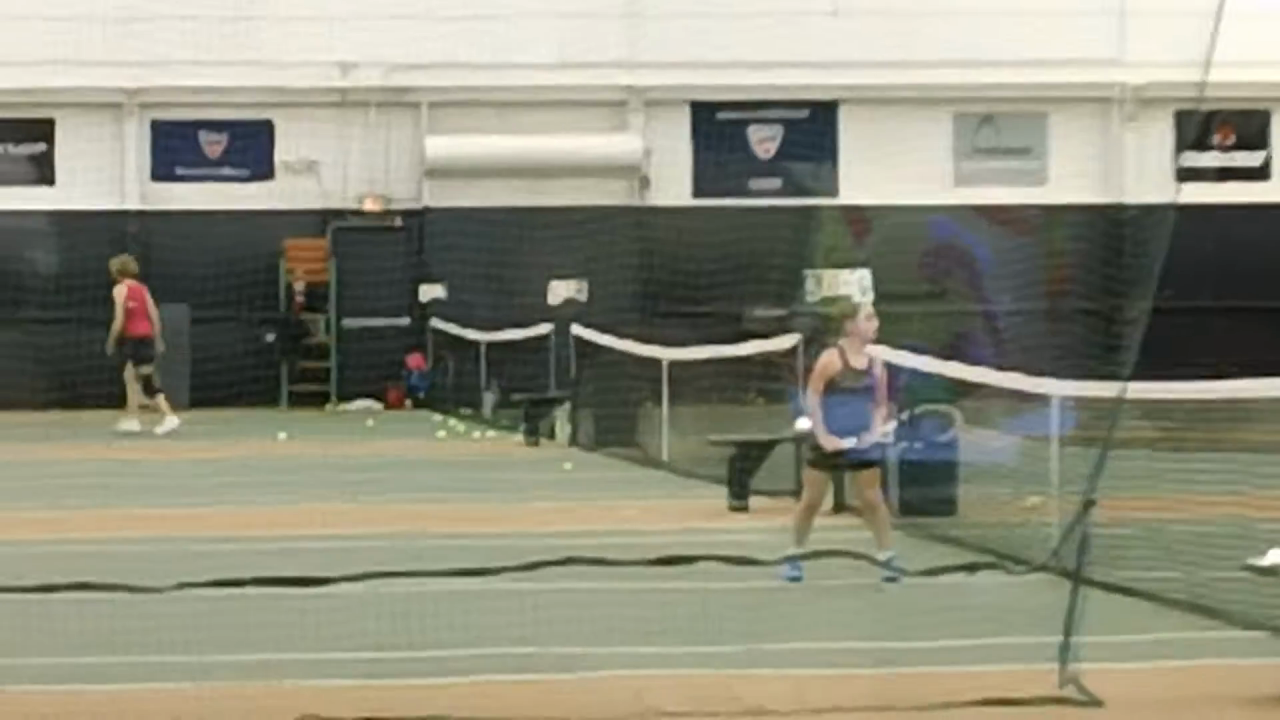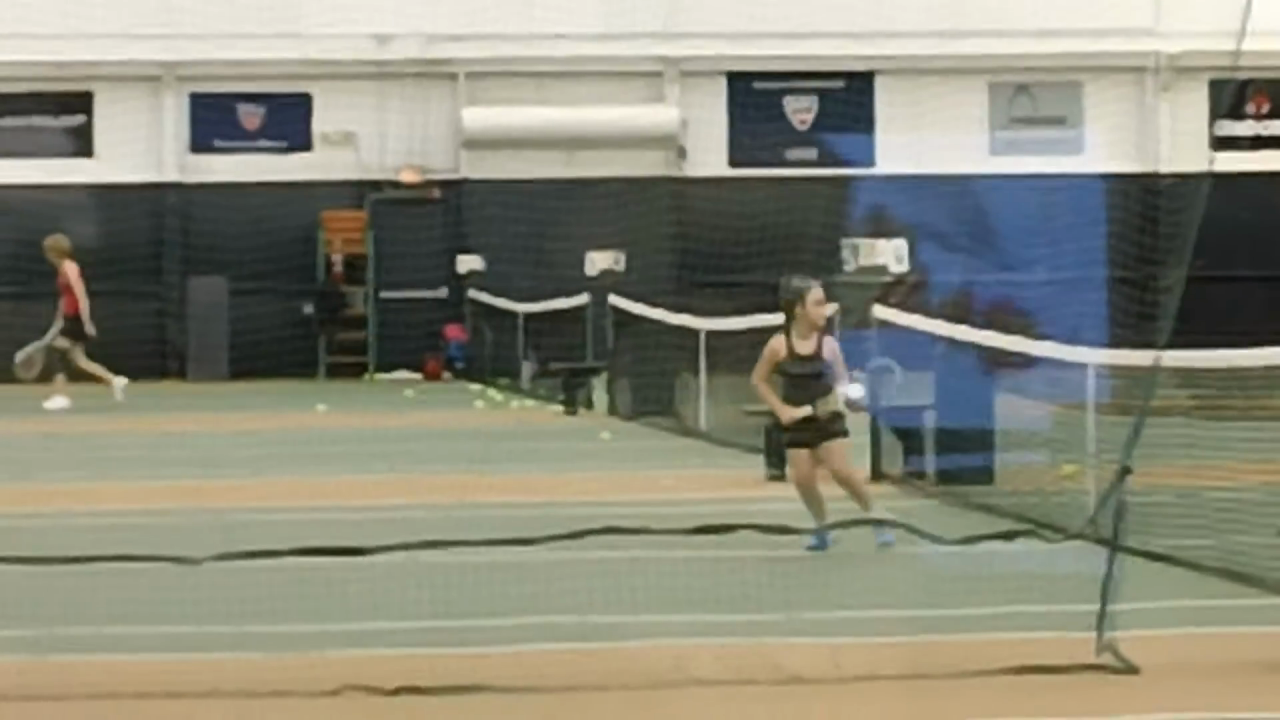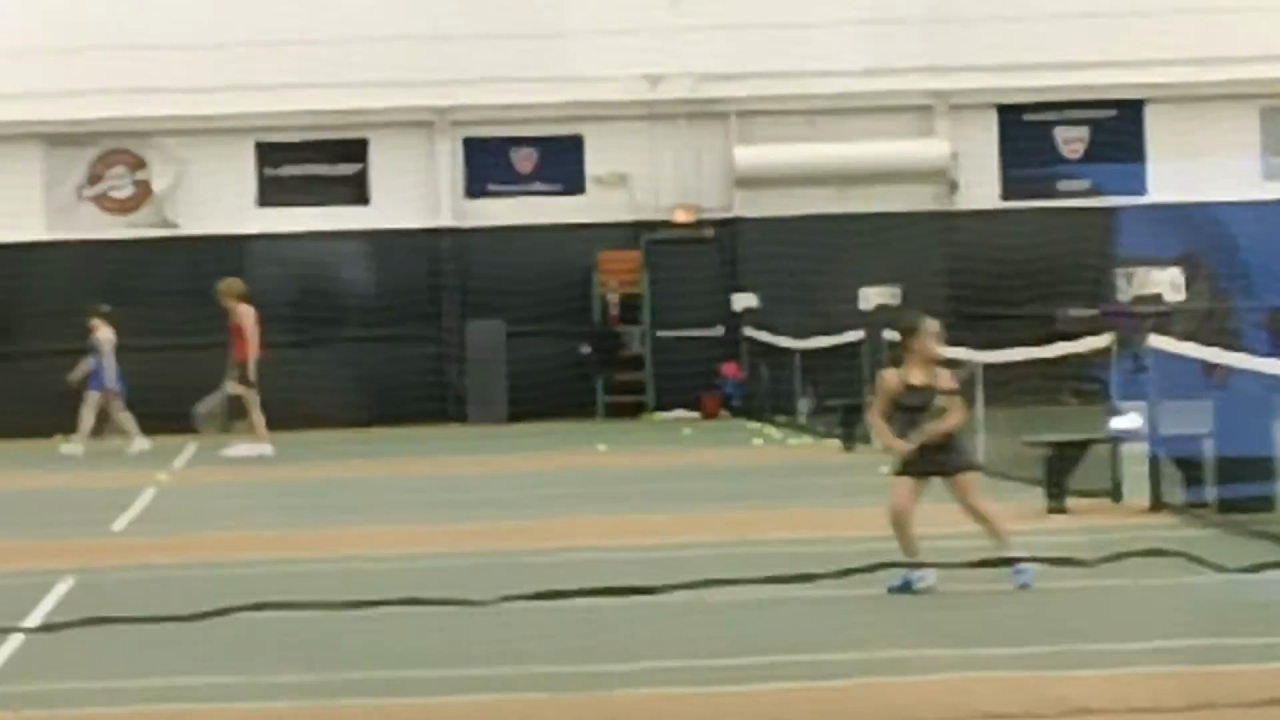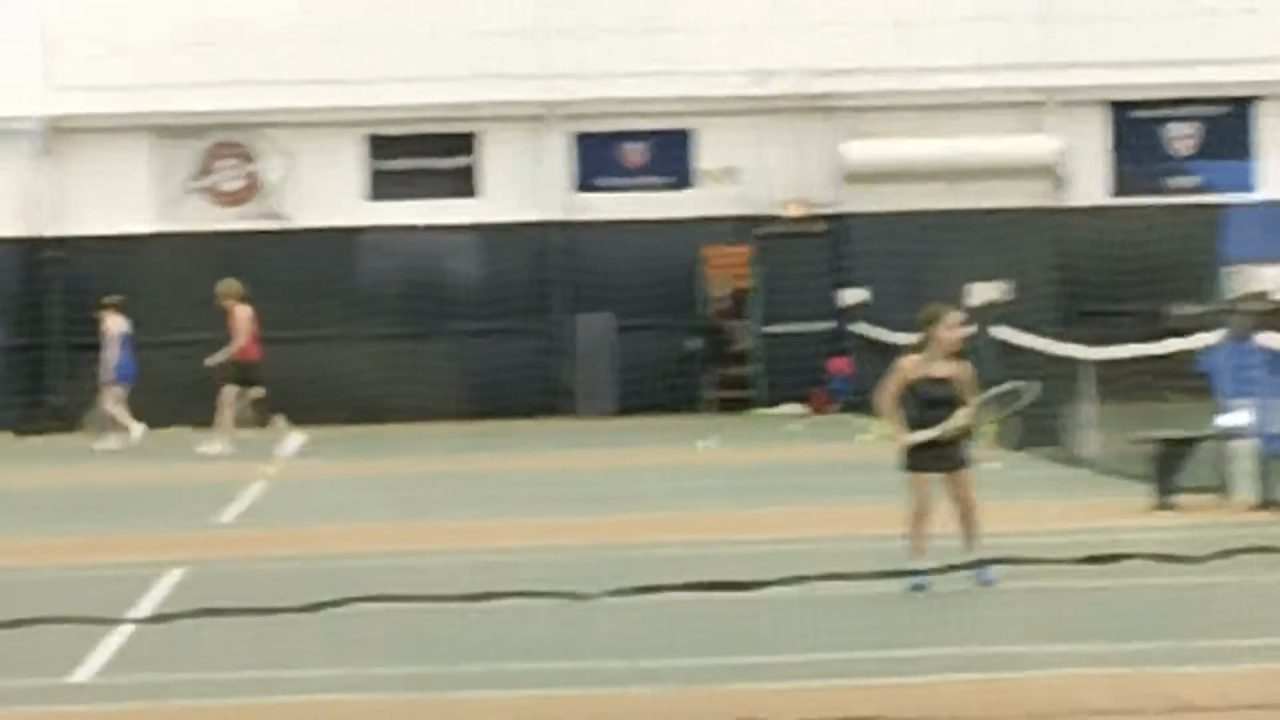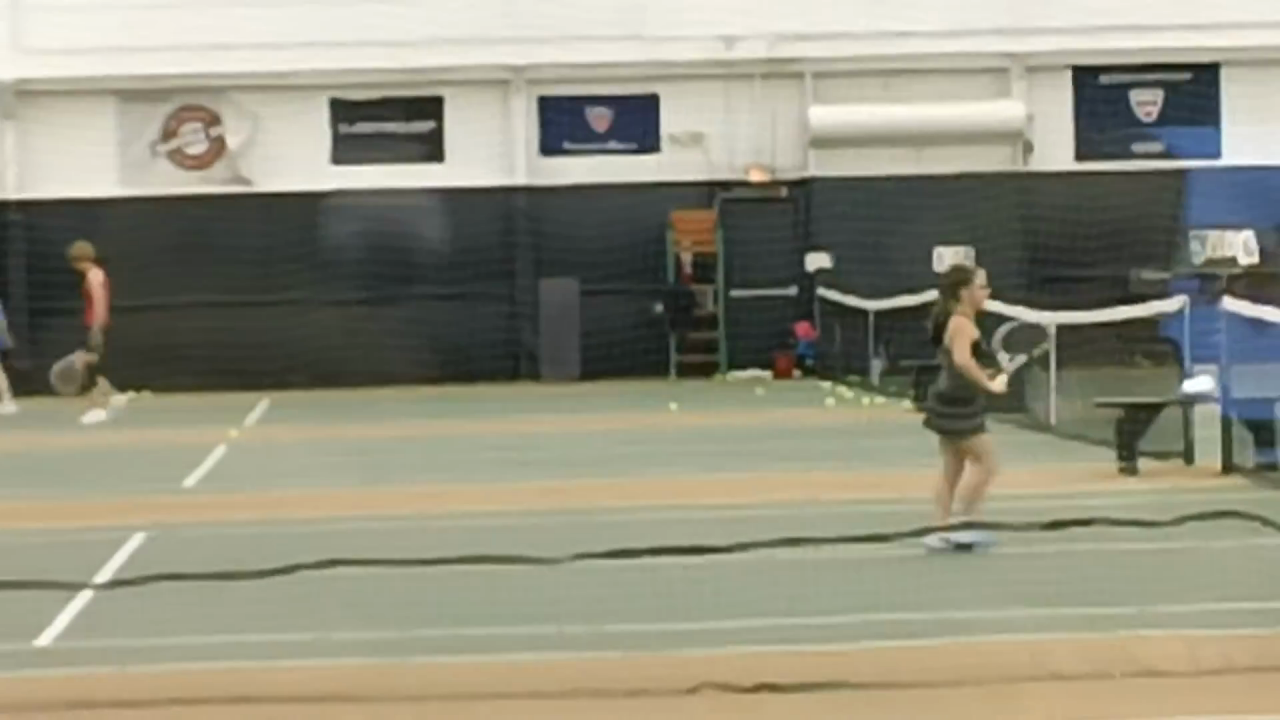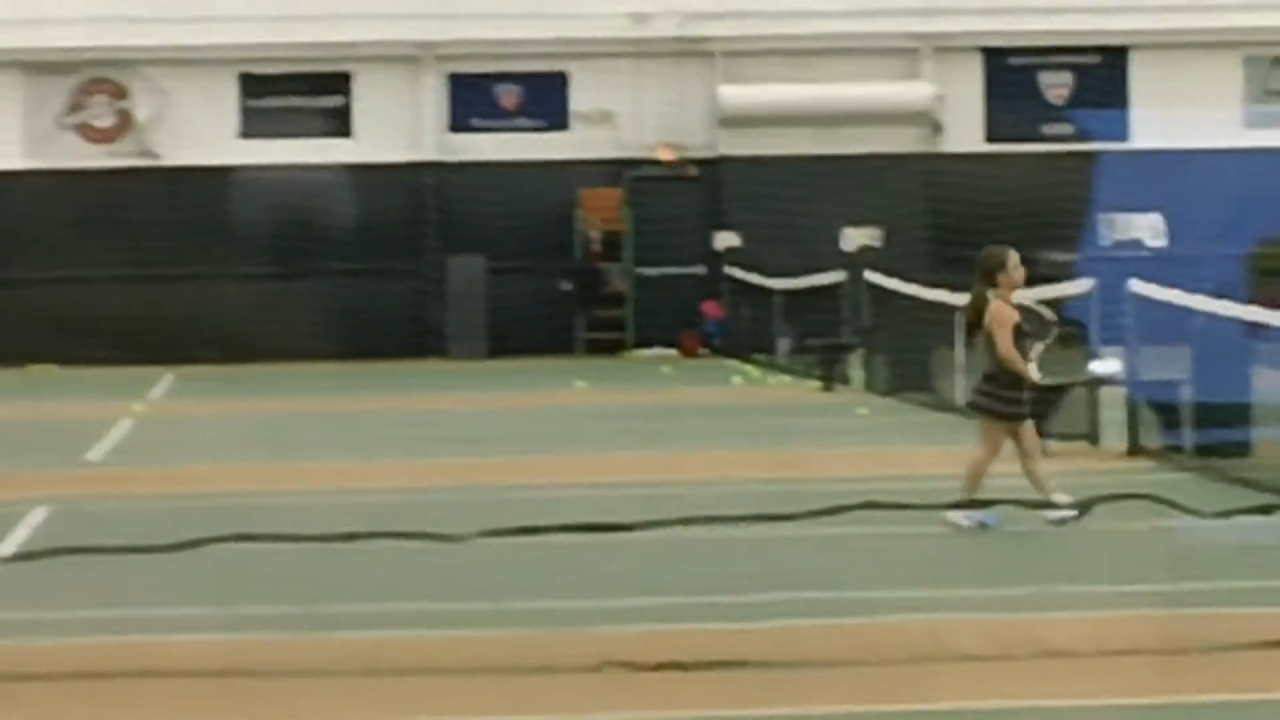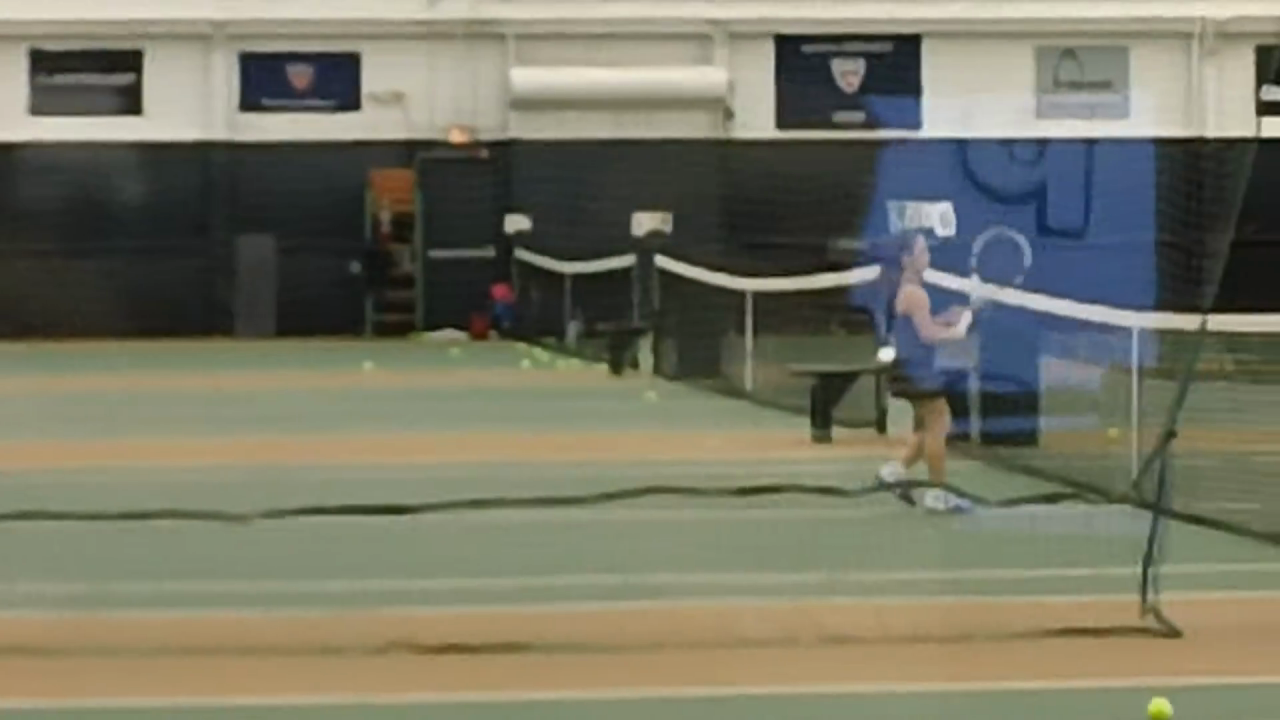
dt=0.7s
person 1, frame 1
left shoulder: (876, 365)
right shoulder: (830, 359)
left elbow: (881, 404)
right elbow: (811, 399)
left wrist: (876, 430)
right wrist: (822, 435)
left hip: (863, 442)
right hip: (829, 441)
left knee: (873, 500)
right knee: (811, 501)
left ankle: (886, 557)
right ankle: (794, 556)
person 1, frame 2
left shoulder: (829, 344)
right shoulder: (778, 345)
left elbow: (843, 380)
right elbow: (758, 380)
left wrist: (837, 399)
right wrist: (781, 409)
left hip: (828, 418)
right hip: (795, 420)
left knee: (842, 472)
right knee: (803, 479)
left ankle: (876, 519)
right ankle: (822, 528)
person 1, frame 3
left shoulder: (942, 376)
right shoulder: (890, 378)
left elbow: (958, 416)
right elbow: (875, 415)
left wrist: (934, 430)
right wrist: (892, 443)
left hip: (947, 451)
right hip: (913, 455)
left knee: (976, 508)
right knee: (898, 511)
left ankle: (1016, 561)
right ankle: (918, 571)
person 1, frame 4
left shoulder: (963, 370)
right shoulder: (911, 365)
left elbow: (972, 404)
right elbow: (885, 399)
right wrist: (900, 432)
left hip: (951, 444)
right hip: (921, 446)
left knee: (967, 502)
right knee: (922, 507)
left ankle: (975, 559)
right ankle: (918, 569)
person 1, frame 5
left shoulder: (955, 323)
right shoulder: (962, 324)
right elbow: (962, 361)
left wrist: (987, 375)
right wrist: (989, 384)
left hip: (949, 405)
right hip: (958, 408)
left knee: (953, 470)
right knee: (986, 464)
left ankle: (942, 531)
right ankle: (961, 523)
person 1, frame 6
left shoulder: (999, 306)
right shoulder: (999, 309)
left elbow: (1000, 348)
right elbow: (1004, 351)
right wrist: (1027, 372)
left hip: (1012, 390)
right hip: (1002, 389)
left knee: (1031, 451)
right knee: (989, 450)
left ankle: (1056, 505)
right ankle: (963, 508)
person 1, frame 7
left shoulder: (907, 290)
right shoulder: (913, 292)
right elbow: (927, 334)
left wrist: (948, 318)
right wrist: (957, 331)
left hip: (916, 368)
right hip: (916, 370)
left knee: (935, 427)
right knee: (937, 429)
left ankle: (895, 470)
right ankle: (939, 491)
